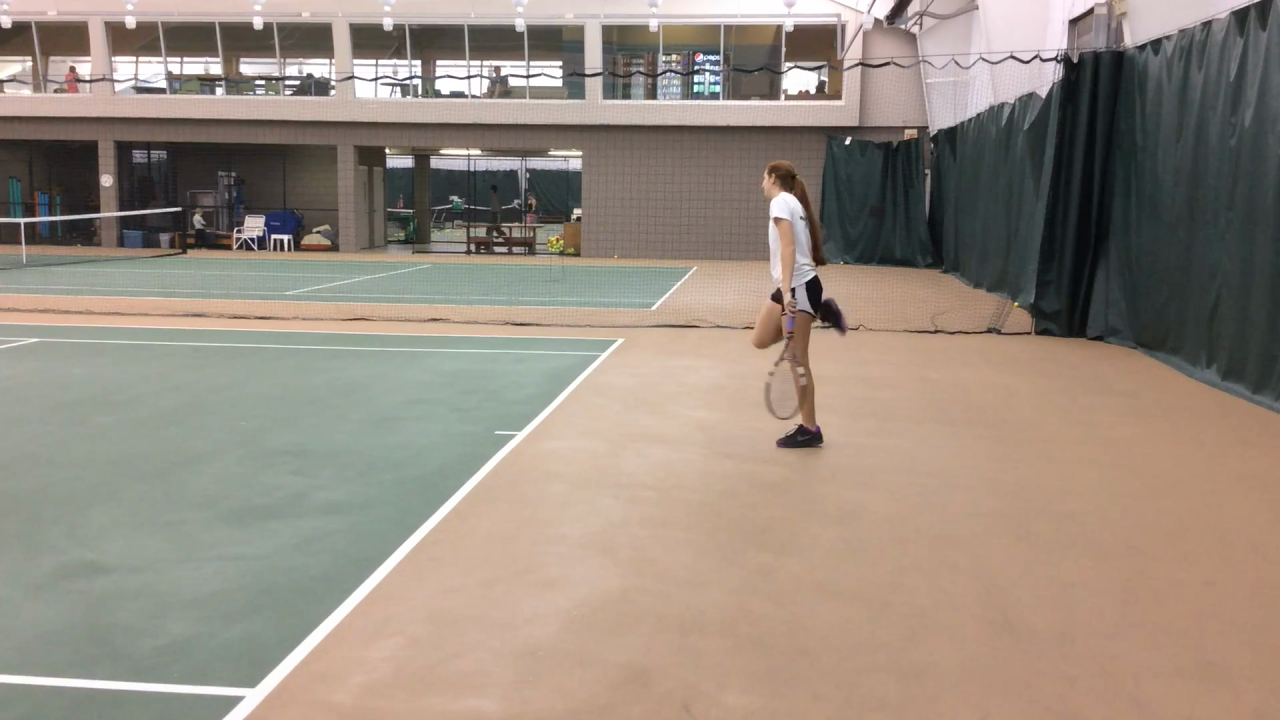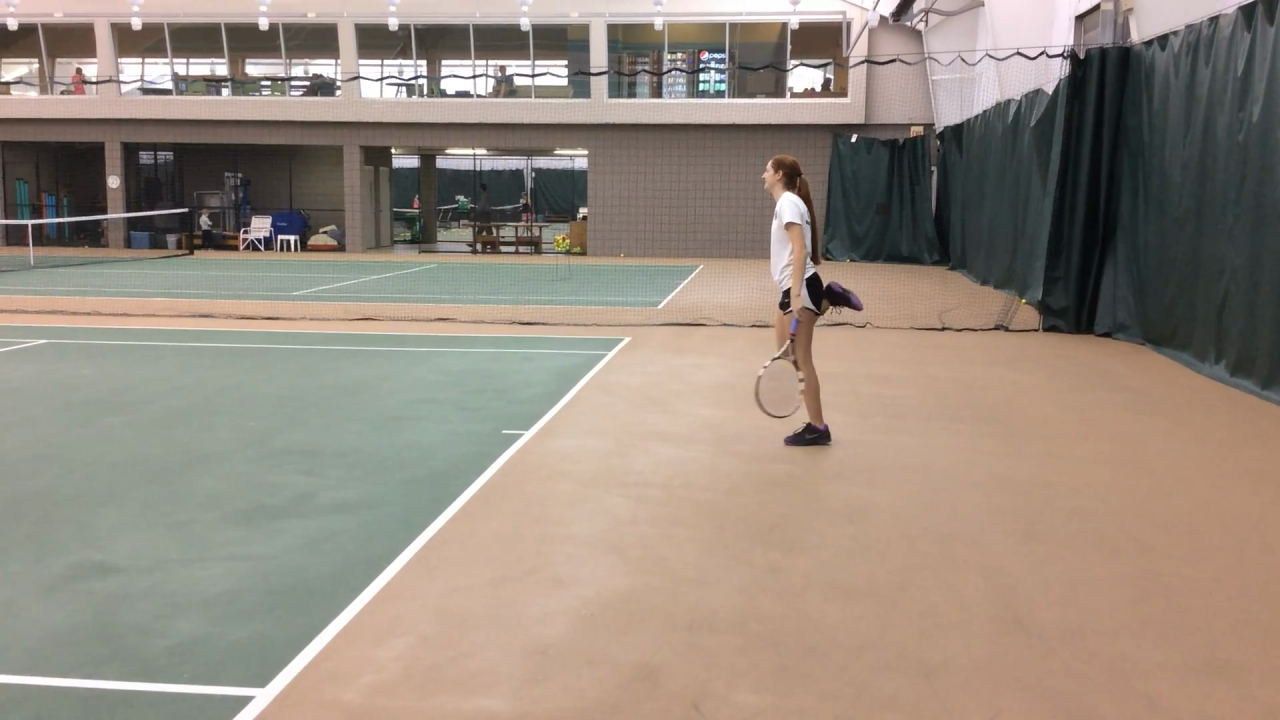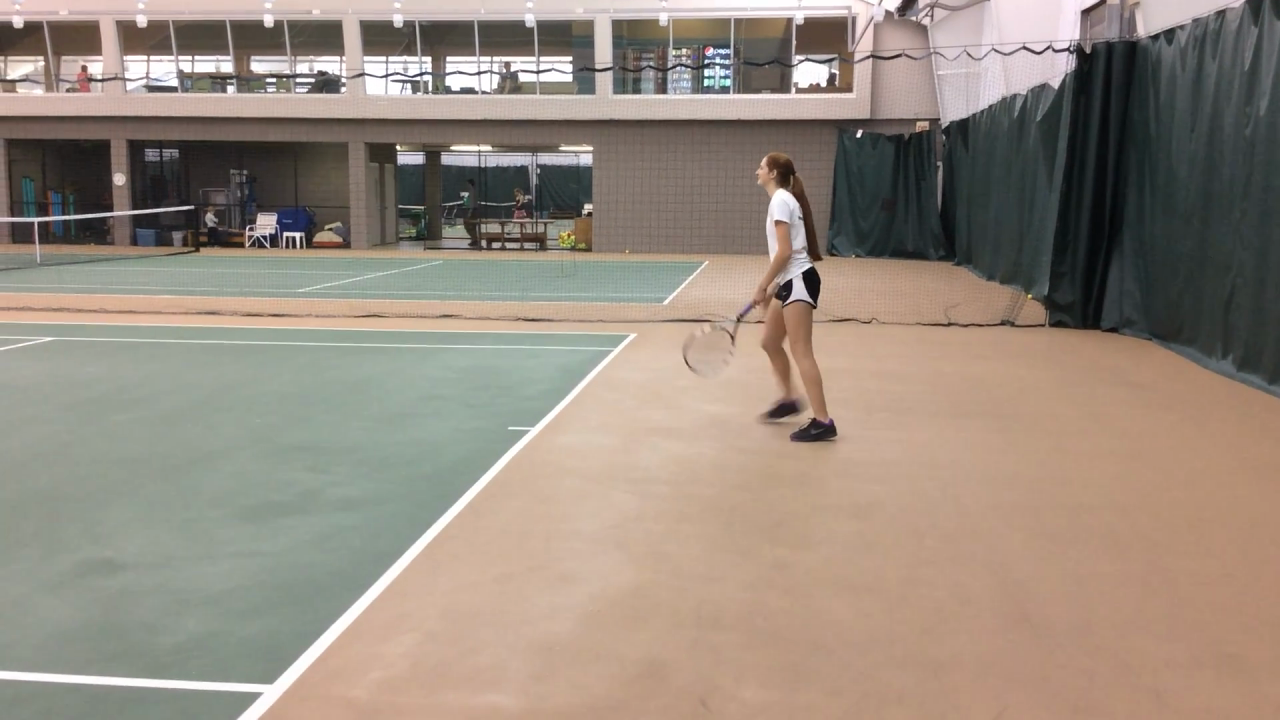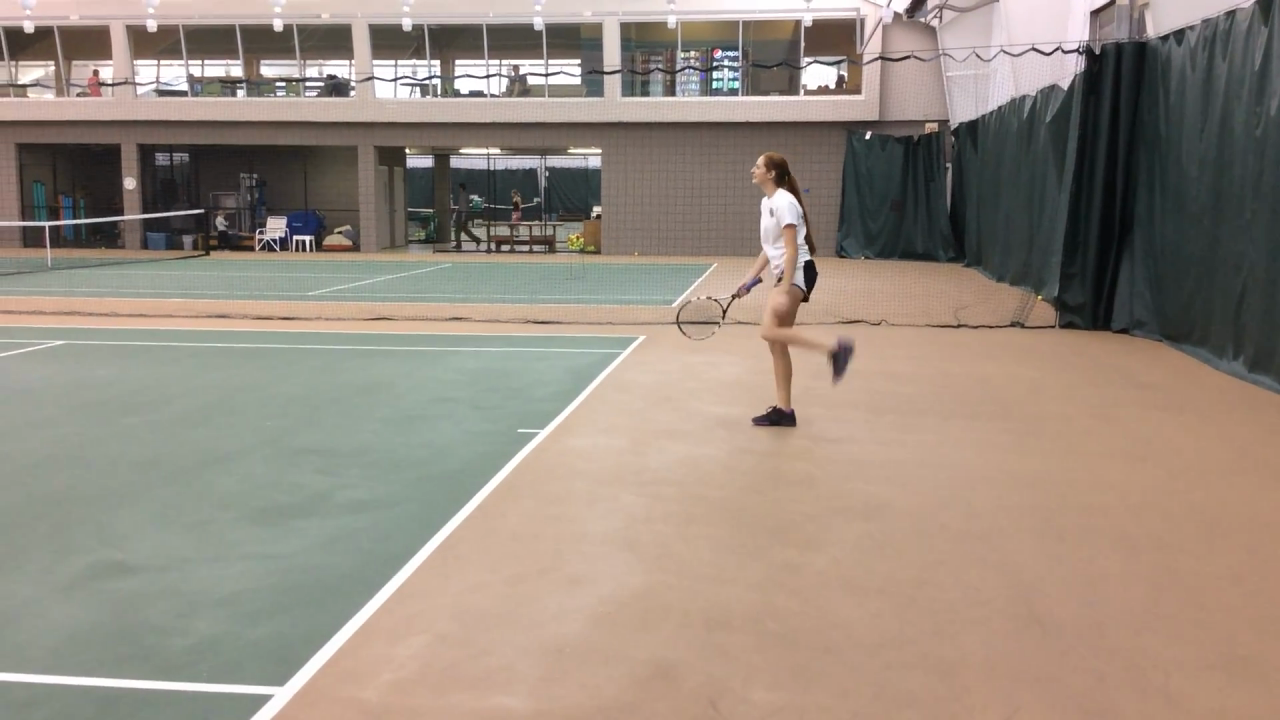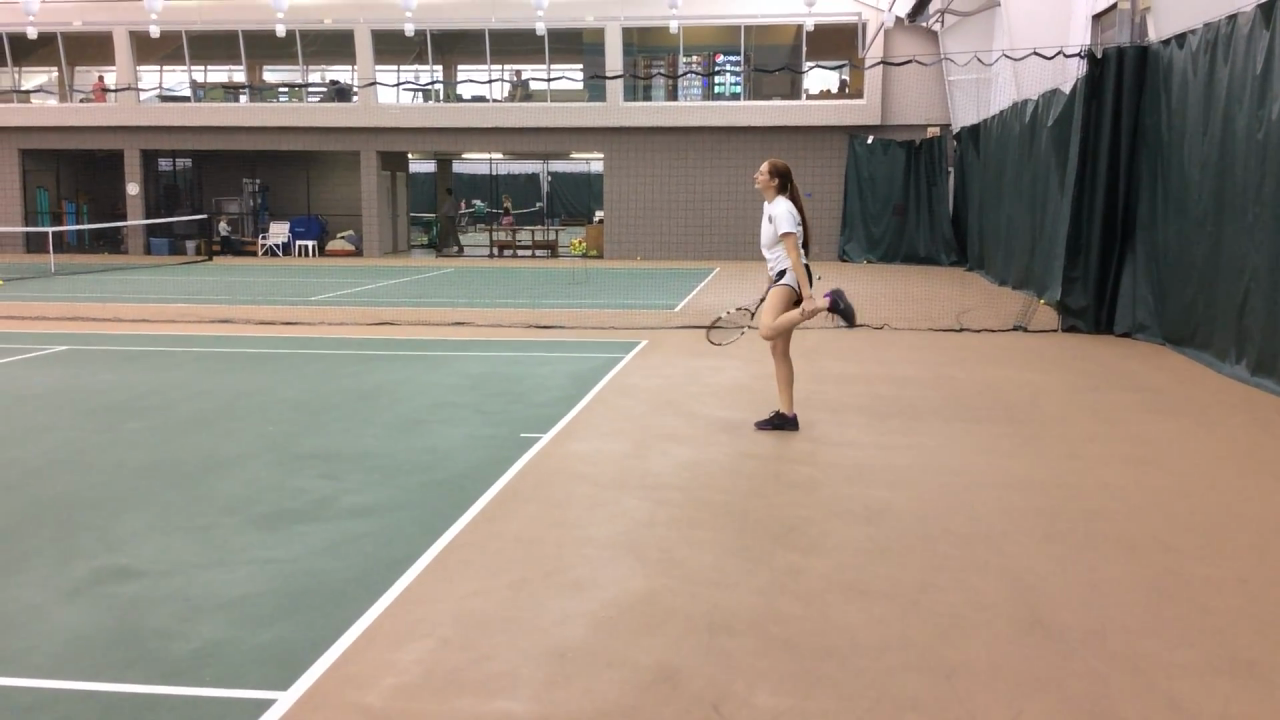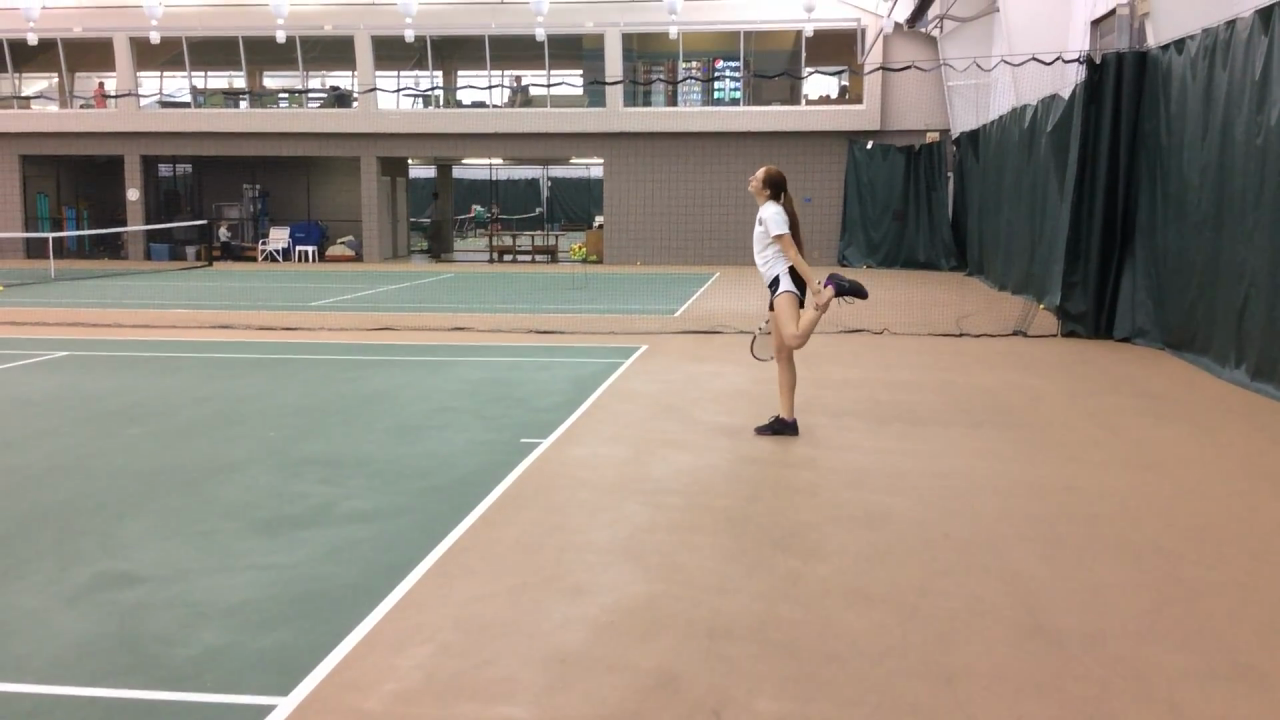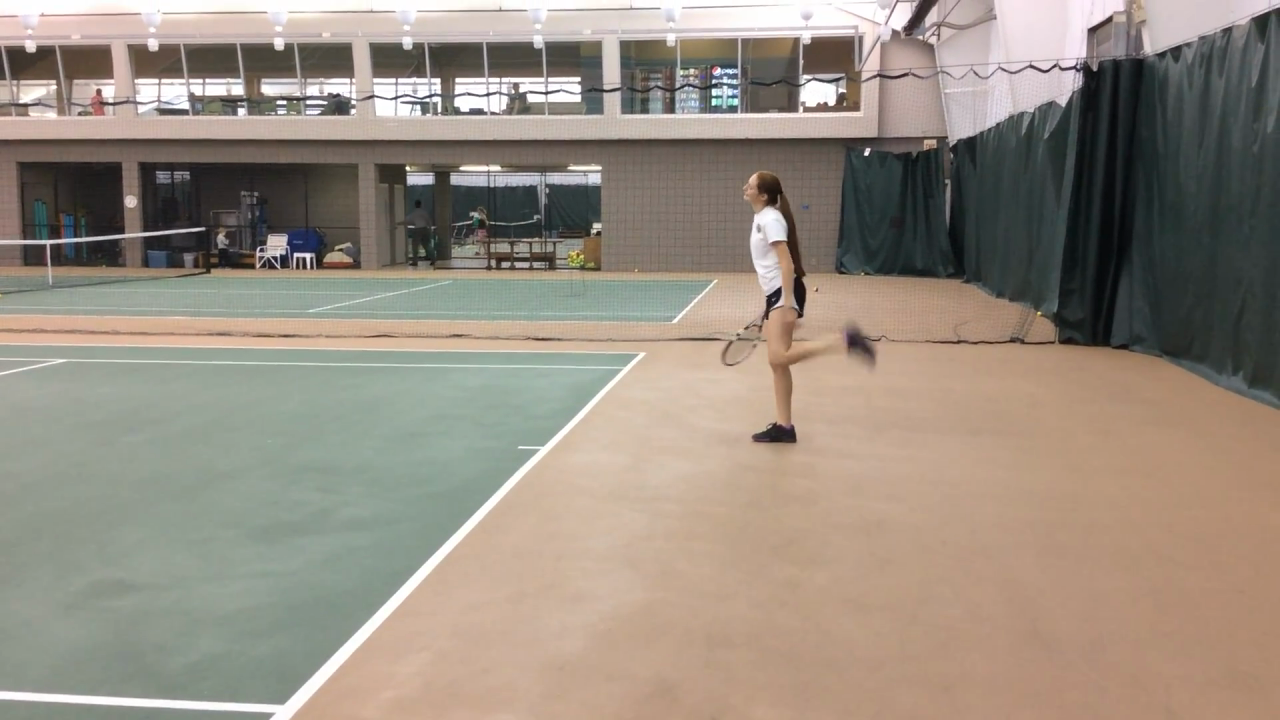
dt=0.4s
person 1, frame 1
left shoulder: (781, 201)
right shoulder: (789, 202)
left elbow: (788, 247)
left wrist: (787, 290)
left hip: (799, 287)
right hip: (790, 287)
left knee: (796, 360)
right knee: (760, 339)
left ankle: (809, 430)
right ankle: (818, 311)
person 1, frame 2
left shoulder: (788, 203)
right shoulder: (787, 202)
left elbow: (800, 251)
left wrist: (797, 294)
left hip: (801, 287)
right hip: (795, 287)
left knee: (801, 359)
right knee: (785, 348)
left ankle: (817, 428)
right ankle: (829, 298)
person 1, frame 3
left shoulder: (780, 200)
right shoulder: (782, 199)
left elbow: (784, 252)
left wrist: (763, 287)
right wrist: (768, 288)
left hip: (798, 281)
right hip: (790, 282)
left knee: (801, 353)
right knee: (769, 342)
left ankle: (822, 422)
right ankle: (789, 400)
person 1, frame 4
left shoulder: (784, 202)
right shoulder: (767, 202)
left elbow: (792, 251)
left wrist: (785, 292)
right wrist: (749, 278)
left hip: (798, 271)
right hip: (784, 274)
left knee: (770, 332)
right knee: (776, 343)
left ankle: (833, 348)
right ankle: (784, 410)
person 1, frame 5
left shoulder: (782, 209)
right shoulder: (769, 206)
left elbow: (795, 255)
left wrist: (807, 296)
right wrist: (769, 286)
left hip: (790, 276)
right hip: (782, 277)
left knee: (768, 330)
right knee: (779, 348)
left ankle: (826, 302)
right ankle: (787, 414)
person 1, frame 6
left shoulder: (771, 213)
right shoulder: (768, 210)
left elbow: (794, 254)
left wrist: (816, 289)
left hip: (785, 279)
right hip: (779, 282)
left knee: (795, 339)
right knee: (782, 353)
left ankle: (832, 288)
right ankle: (786, 420)
person 1, frame 7
left shoulder: (771, 219)
right shoulder: (761, 217)
left elbow: (787, 265)
left wrist: (785, 309)
left hip: (785, 293)
right hip: (775, 294)
left knee: (779, 356)
right knee: (777, 362)
left ankle: (846, 340)
right ankle: (783, 427)
